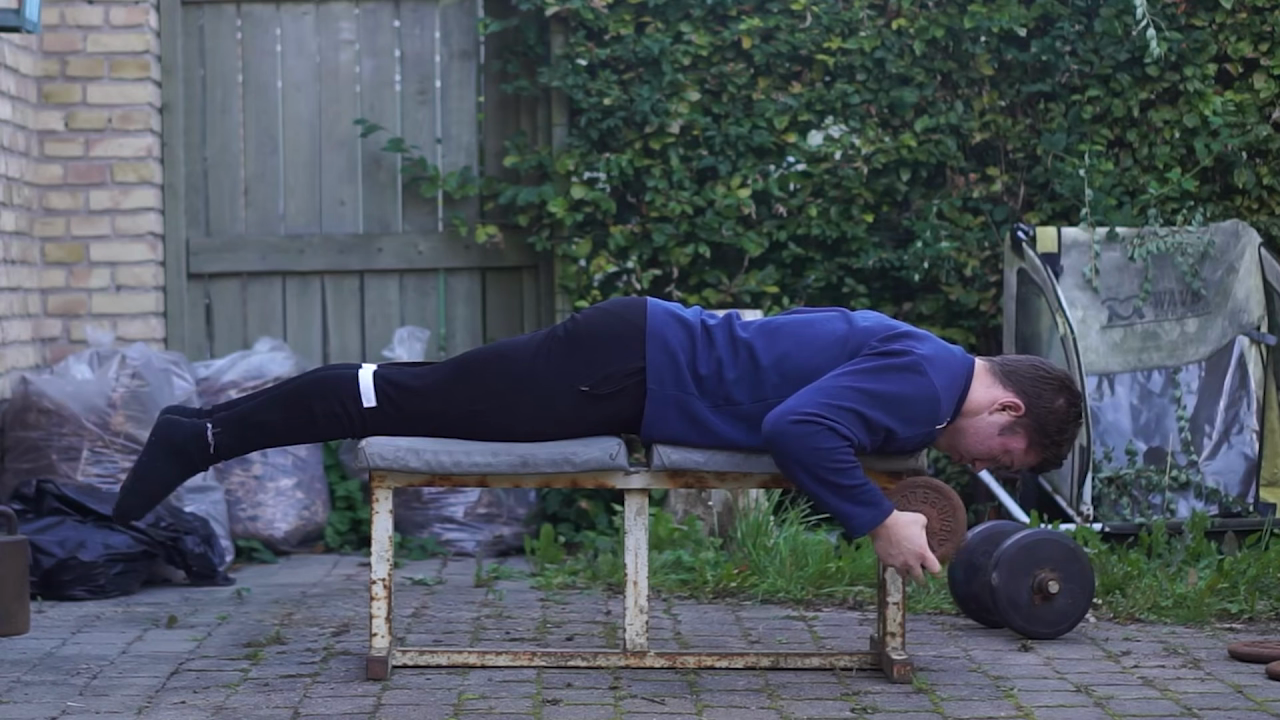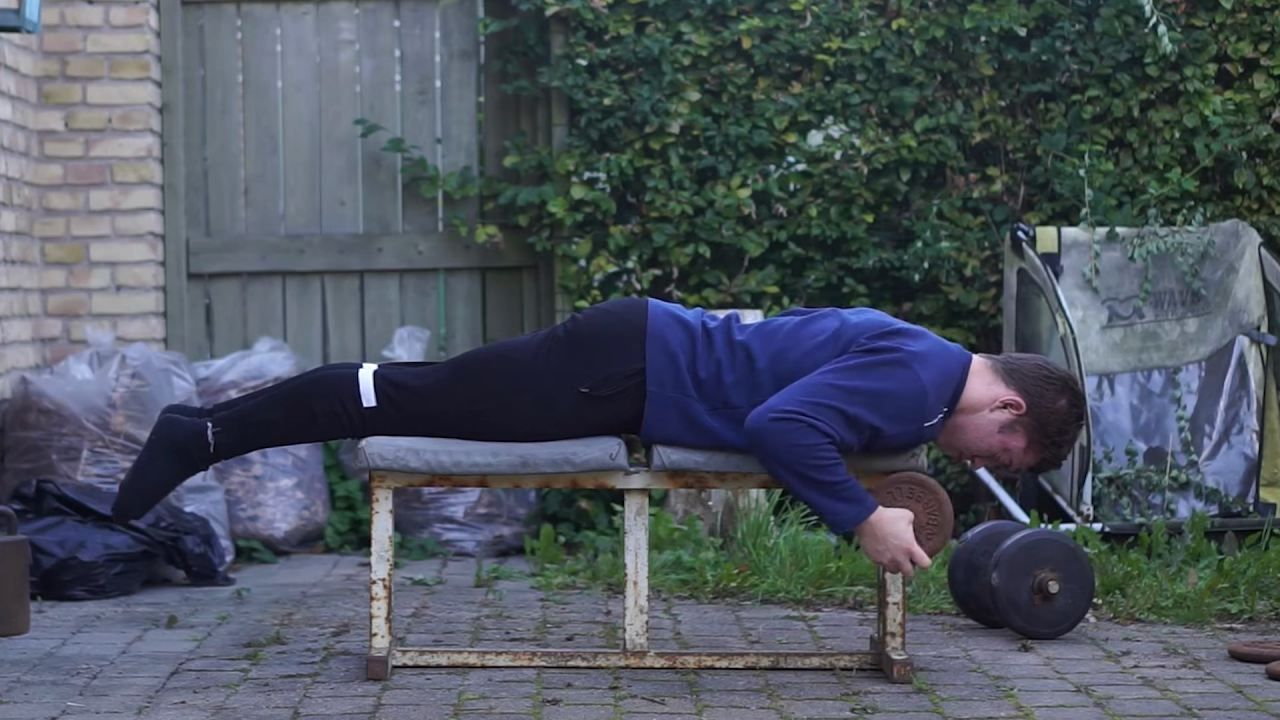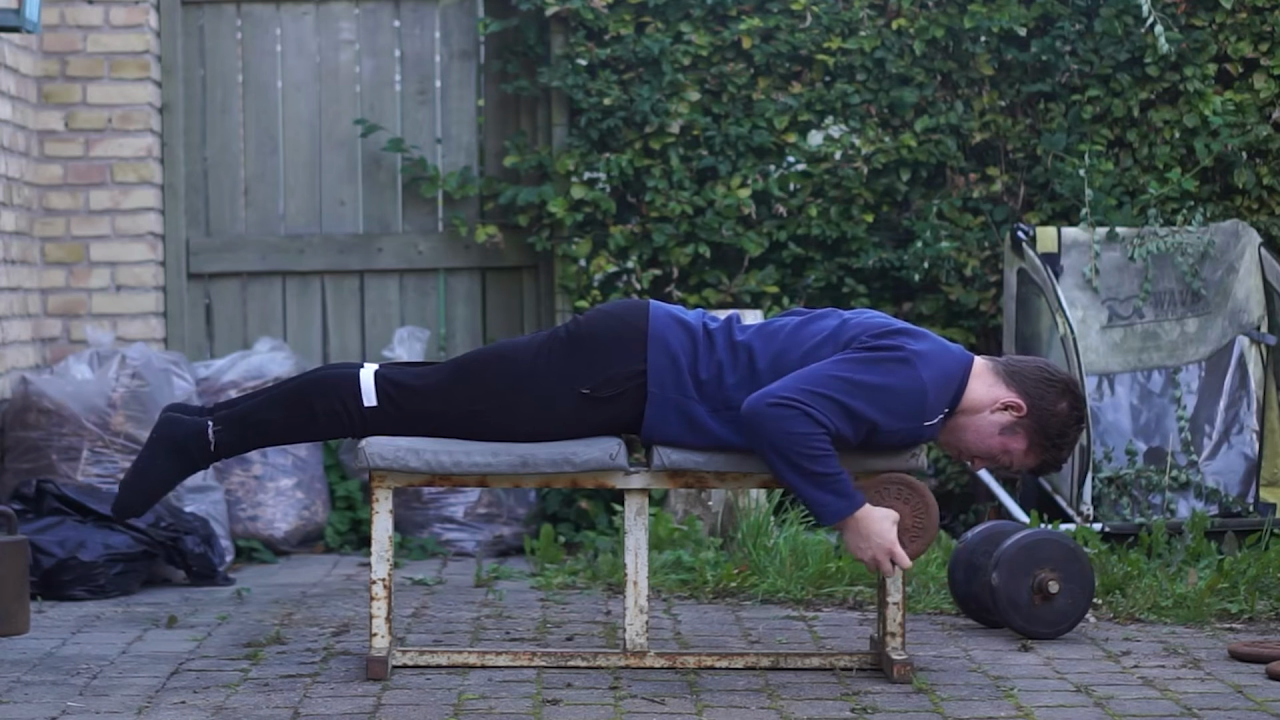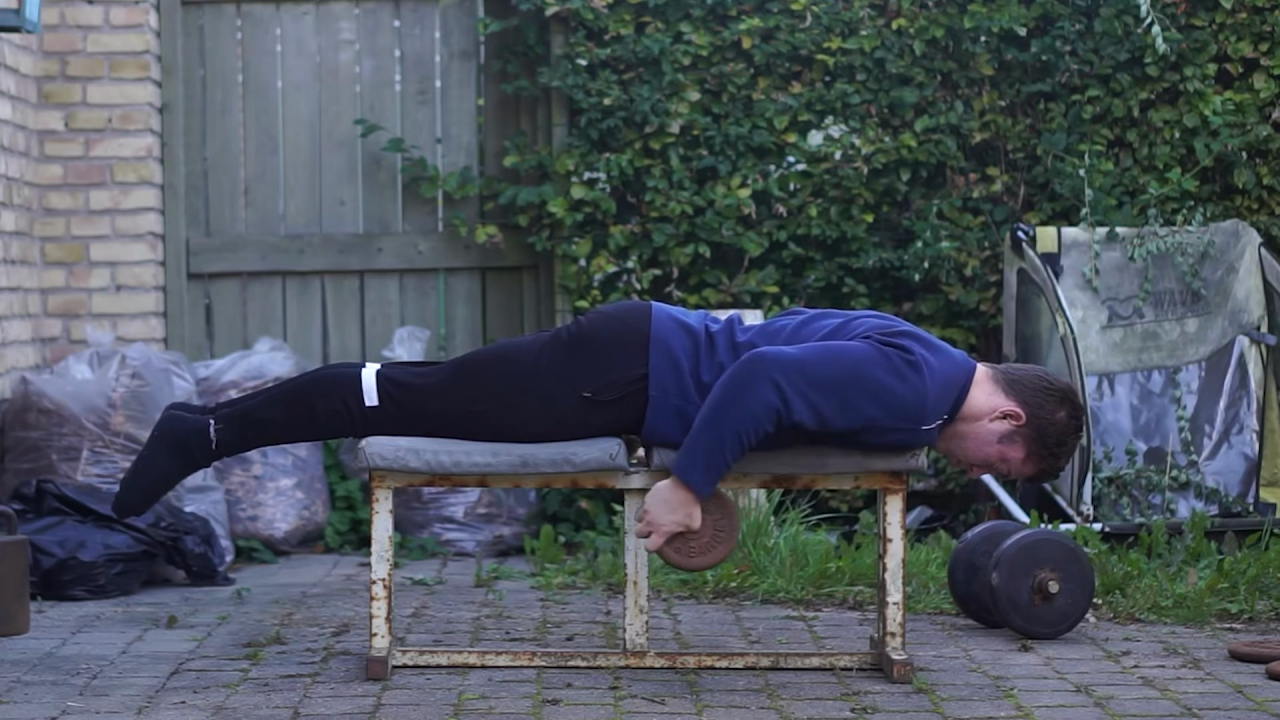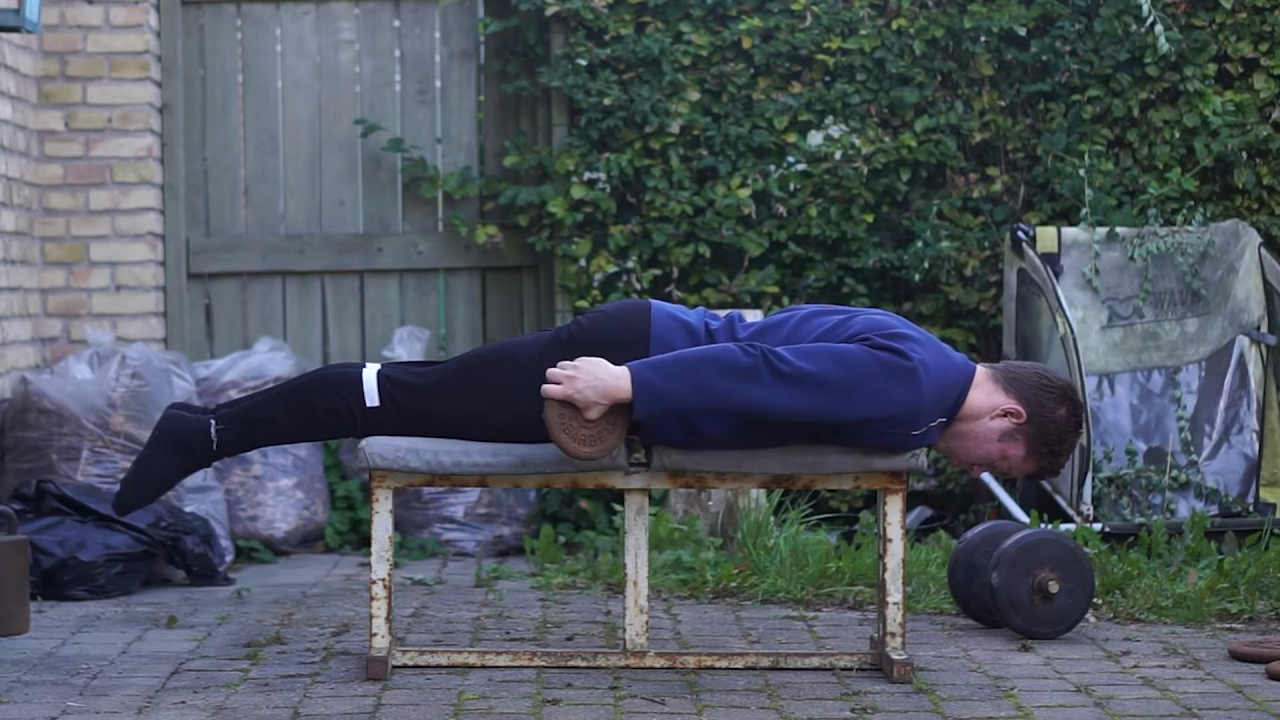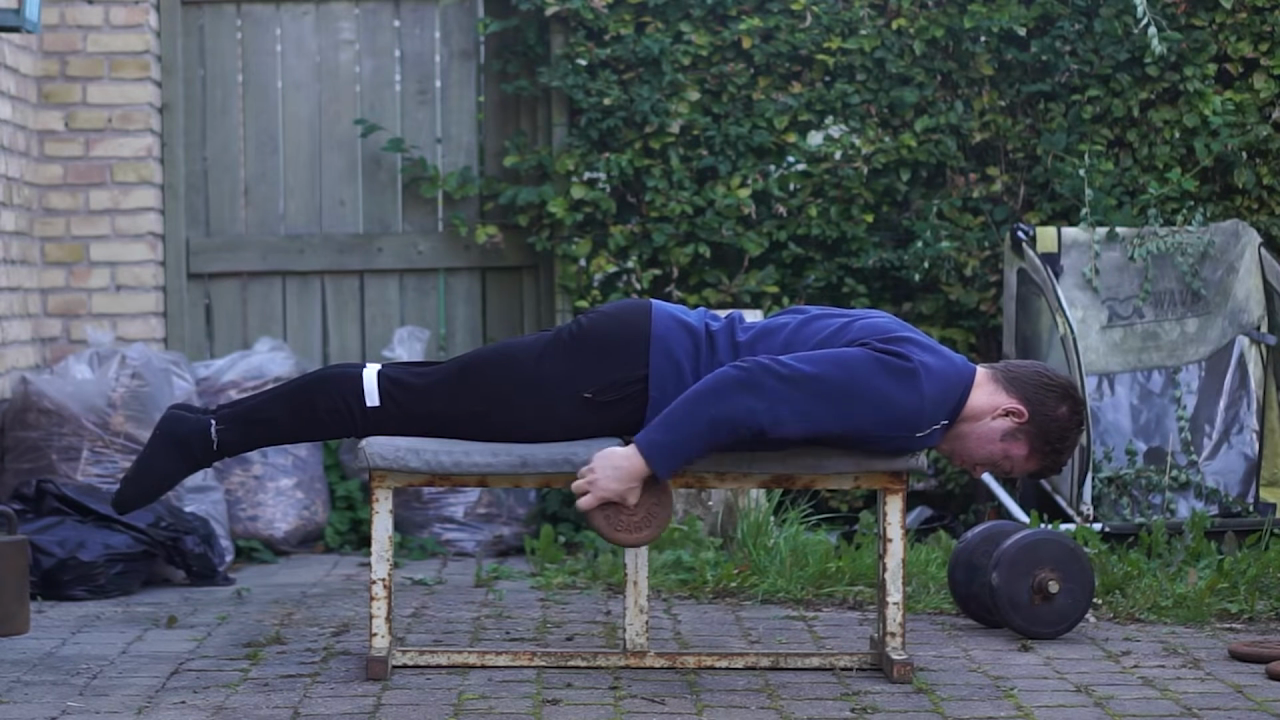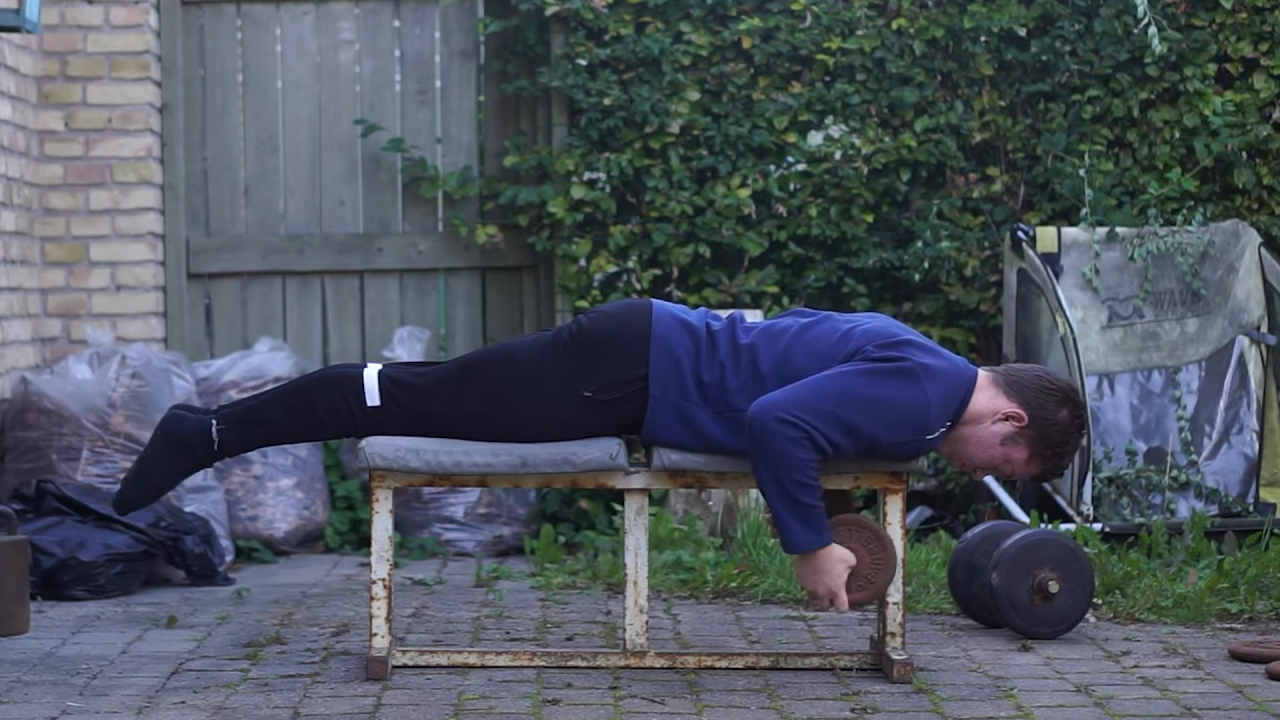
dt=0.4s
person 1, frame 1
left shoulder: (914, 358)
right shoulder: (925, 382)
right elbow: (798, 428)
right wrist: (880, 522)
left hip: (642, 349)
right hip: (629, 370)
left knee: (422, 393)
right knee: (409, 401)
left ankle: (212, 422)
right ankle: (207, 431)
person 1, frame 2
left shoulder: (913, 358)
right shoulder: (916, 380)
right elbow: (780, 426)
left wrist: (863, 498)
right wrist: (866, 520)
left hip: (643, 351)
right hip: (629, 372)
left knee: (419, 391)
right knee: (411, 401)
left ankle: (207, 424)
right ankle: (207, 436)
person 1, frame 3
left shoulder: (916, 358)
right shoulder: (918, 379)
right elbow: (776, 413)
right wrist: (850, 514)
left hip: (643, 353)
right hip: (630, 372)
left knee: (424, 392)
right knee: (411, 399)
left ankle: (209, 423)
right ankle: (205, 431)
person 1, frame 4
left shoulder: (918, 366)
right shoulder: (914, 384)
right elbow: (763, 374)
right wrist: (690, 484)
left hip: (646, 353)
right hip: (631, 374)
left knee: (417, 394)
right knee: (411, 402)
left ankle: (211, 427)
right ankle: (208, 432)
person 1, frame 5
left shoulder: (915, 359)
right shoulder: (911, 386)
right elbow: (760, 370)
right wrist: (627, 385)
left hip: (643, 346)
right hip: (636, 351)
left knee: (416, 393)
right knee: (413, 403)
left ankle: (213, 425)
right ankle: (208, 430)
person 1, frame 6
left shoulder: (917, 364)
right shoulder: (912, 388)
right elbow: (755, 387)
right wrist: (642, 457)
left hip: (649, 348)
right hip: (632, 372)
left knee: (424, 391)
right knee: (416, 401)
left ankle: (215, 423)
right ankle: (209, 431)
person 1, frame 7
left shoulder: (922, 367)
right shoulder: (920, 393)
right elbow: (778, 421)
right wrist: (811, 546)
left hip: (649, 347)
right hip: (633, 372)
left knee: (422, 394)
right knee: (417, 404)
left ankle: (213, 429)
right ankle: (210, 431)
